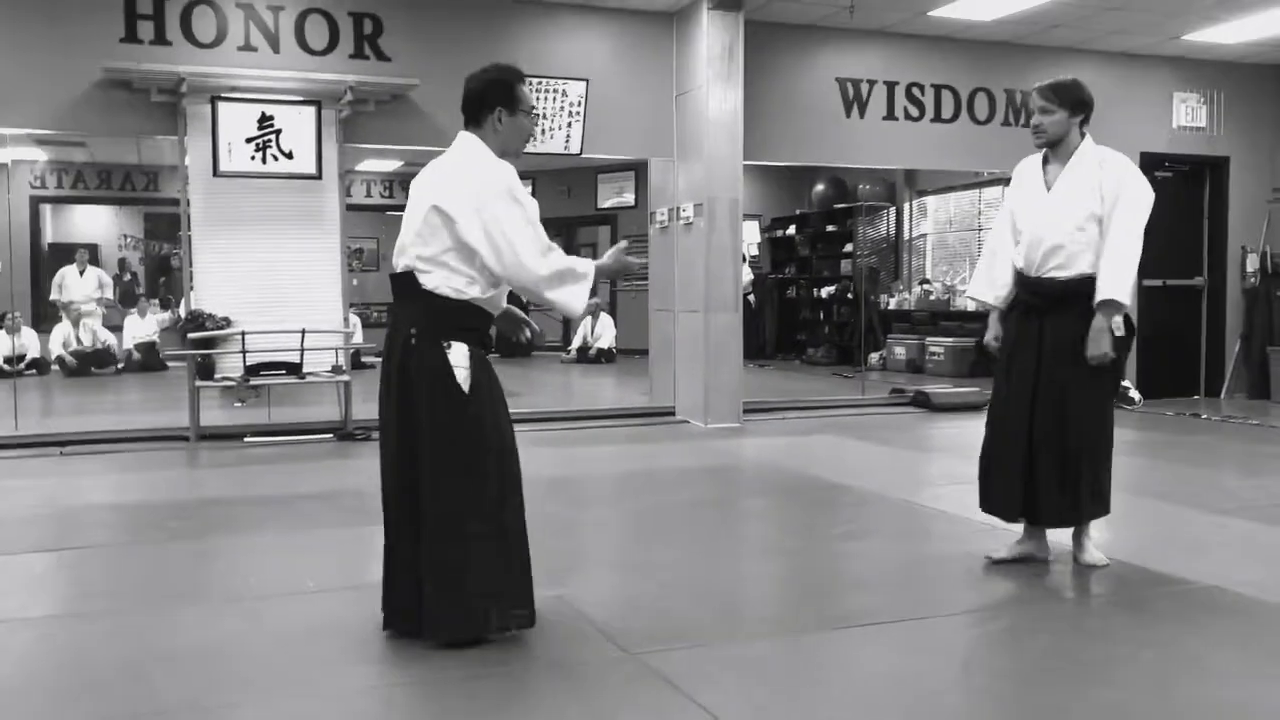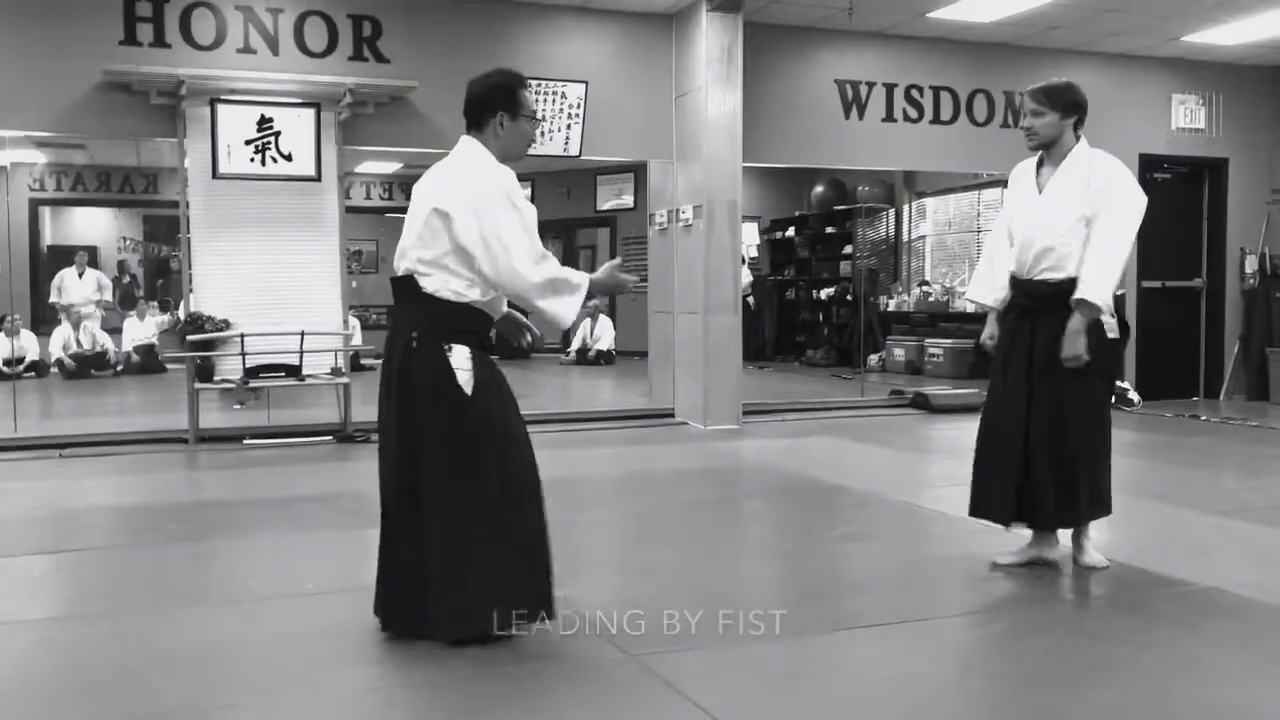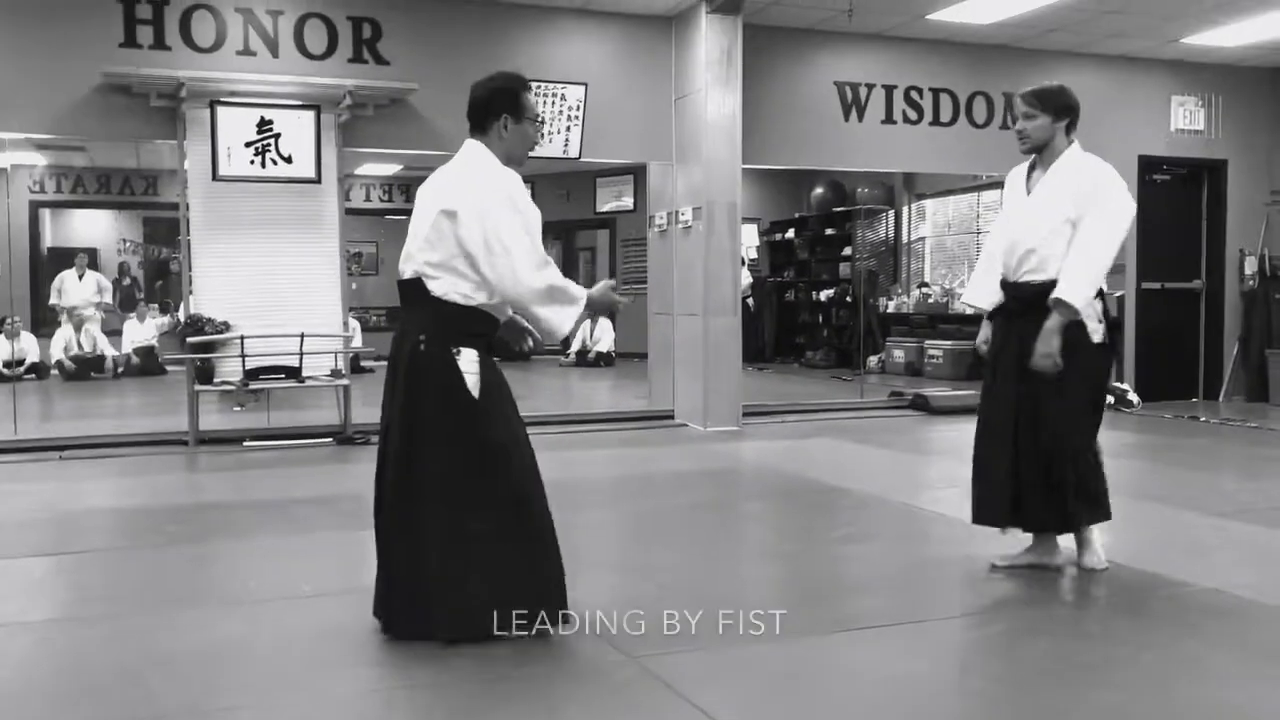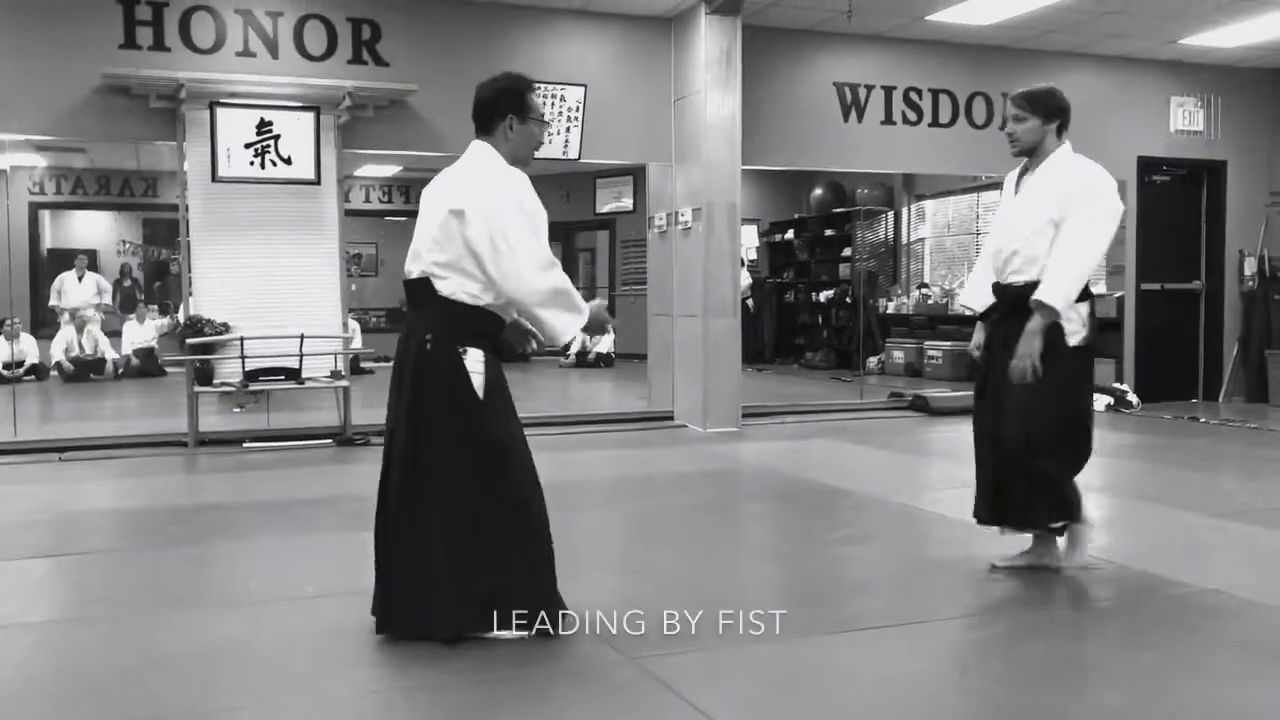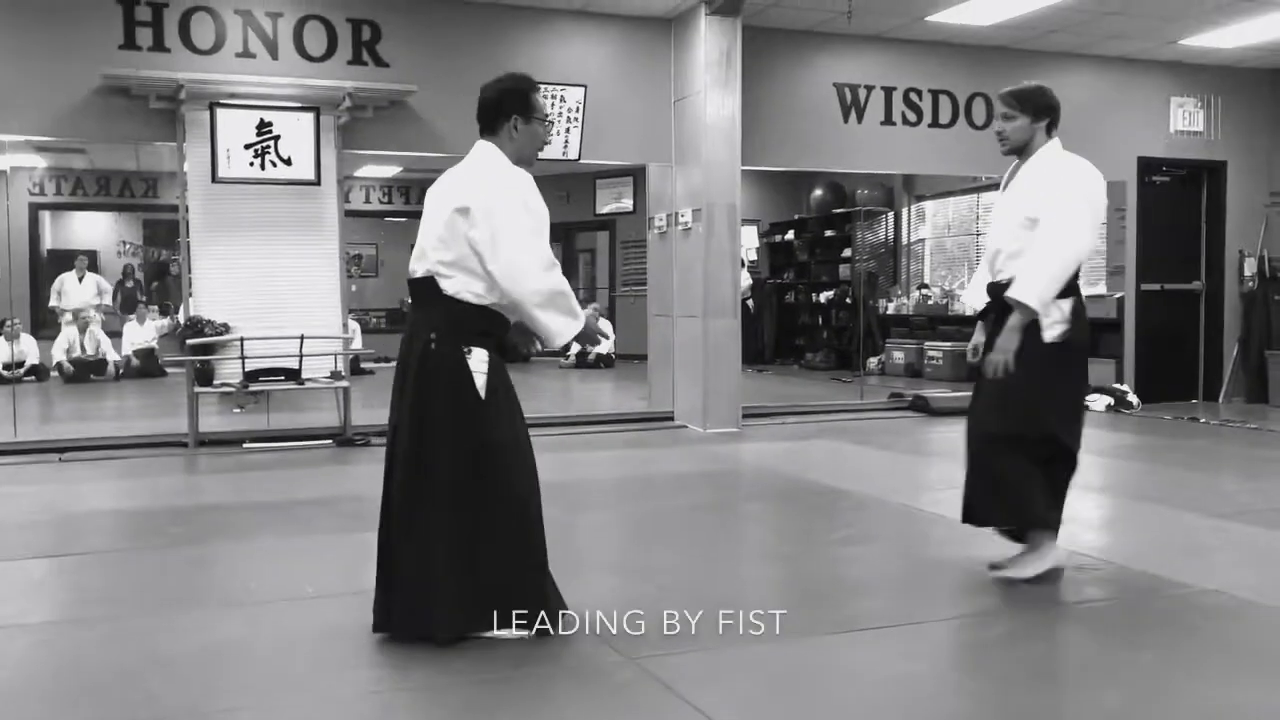
dt=0.1s
person 1, frame 1
left shoulder: (444, 170)
right shoulder: (483, 177)
right elbow: (527, 260)
left wrist: (493, 309)
right wrist: (599, 270)
left hip: (419, 333)
right hip: (443, 341)
left knee: (423, 472)
right knee: (474, 469)
left ankle: (418, 609)
right ankle: (466, 610)
person 1, frame 2
left shoulder: (446, 174)
right shoulder: (486, 181)
right elbow: (523, 267)
left wrist: (493, 312)
right wrist: (593, 284)
left hip: (419, 335)
right hip: (443, 344)
left knee: (426, 472)
right knee: (481, 468)
left ankle: (415, 603)
right ankle: (479, 606)
person 1, frame 3
left shoulder: (451, 177)
right shoulder: (493, 183)
right elbow: (524, 274)
left wrist: (496, 316)
right wrist: (586, 300)
left hip: (423, 338)
right hip: (450, 346)
left knee: (425, 472)
right knee: (490, 472)
left ankle: (413, 604)
right ankle: (486, 608)
person 1, frame 4
left shoulder: (454, 178)
right shoulder: (502, 184)
right elbow: (528, 274)
left wrist: (505, 316)
right wrist: (580, 316)
left hip: (429, 337)
right hip: (455, 346)
left knee: (427, 474)
right knee: (490, 474)
left ankle: (413, 604)
right ankle: (486, 609)
person 1, frame 5
left shoulder: (459, 178)
right shoulder: (506, 183)
right elbow: (527, 274)
left wrist: (504, 315)
right wrist: (574, 323)
left hip: (432, 336)
right hip: (459, 345)
left knee: (430, 474)
right knee: (490, 475)
left ankle: (412, 605)
right ankle: (490, 609)
person 2, frame 1
left shoulder: (1117, 174)
right shoulder: (1025, 173)
left elbow: (1120, 252)
right elbow: (1004, 244)
left wrist: (1103, 321)
right wrist: (995, 314)
left hip: (1086, 310)
right hip: (1029, 310)
left knee: (1081, 423)
right knee: (1018, 421)
left ankle: (1081, 530)
right ankle: (1034, 533)
person 2, frame 2
left shoulder: (1106, 174)
right shoulder: (1021, 175)
left elbow: (1107, 254)
right elbow: (1001, 244)
left wrist: (1080, 323)
right wrist: (993, 314)
left hip: (1079, 315)
right hip: (1026, 312)
left knee: (1081, 426)
right knee: (1014, 425)
left ankle: (1082, 534)
right ankle: (1043, 536)
person 2, frame 3
left shoulder: (1095, 178)
right shoulder: (1017, 178)
left elbow: (1089, 258)
left wrist: (1055, 324)
right wrist: (988, 318)
left hip: (1067, 318)
right hip: (1016, 316)
left knee: (1065, 431)
right knee: (1008, 431)
left ankle: (1085, 532)
right ankle: (1044, 541)
person 2, frame 4
left shoulder: (1084, 178)
right shoulder: (1016, 180)
left elbow: (1075, 261)
left wrist: (1037, 327)
right wrist: (983, 322)
left hip: (1053, 321)
right hip: (1011, 317)
left knee: (1033, 431)
right knee: (999, 431)
left ankle: (1073, 523)
right ankle: (1045, 538)
person 2, frame 5
left shoulder: (1069, 173)
right shoulder: (1016, 177)
left elbow: (1054, 256)
left wrist: (1014, 326)
right wrist: (985, 323)
left hip: (1041, 319)
right hip: (1008, 313)
left knee: (1006, 429)
right knee: (999, 429)
left ankle: (1041, 541)
right ankle: (1039, 538)
